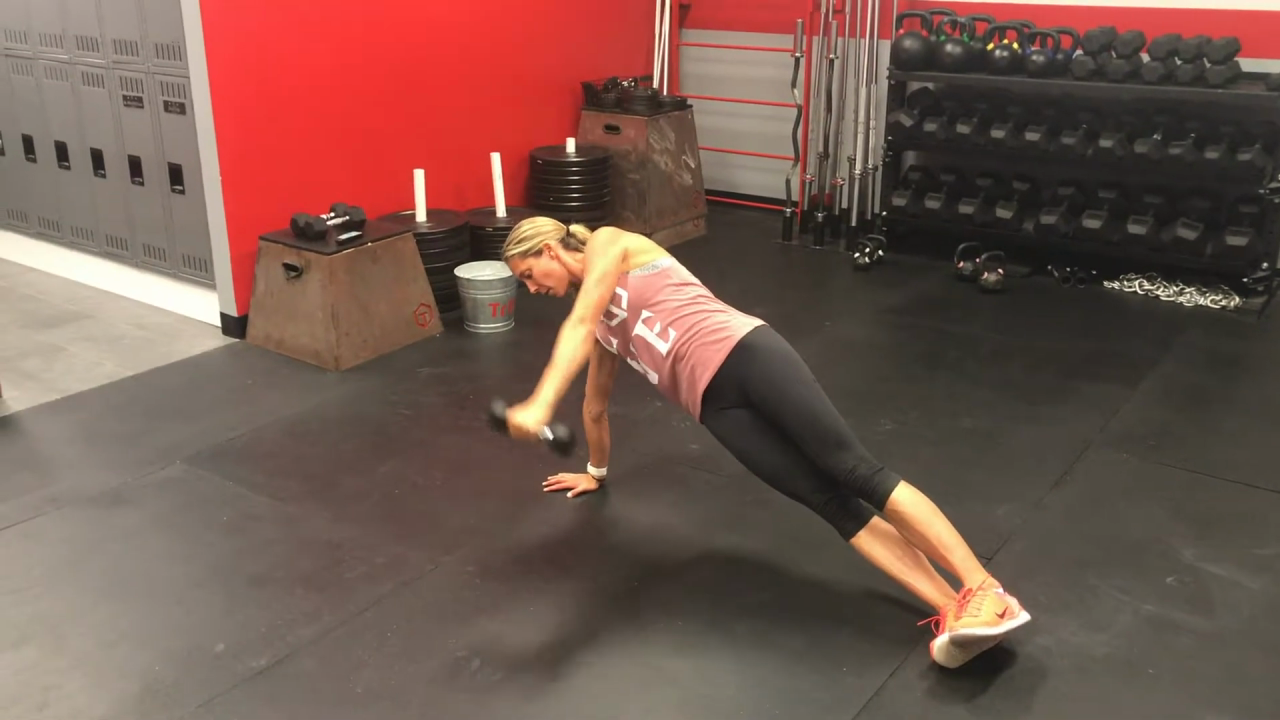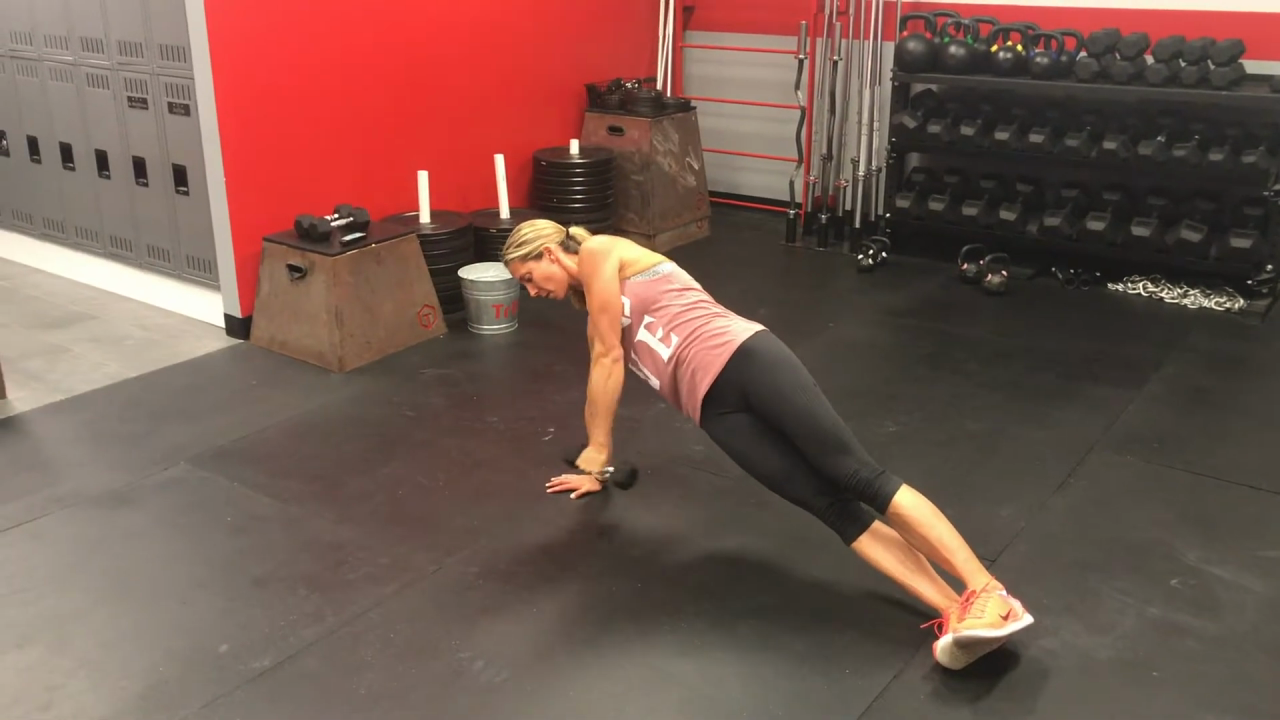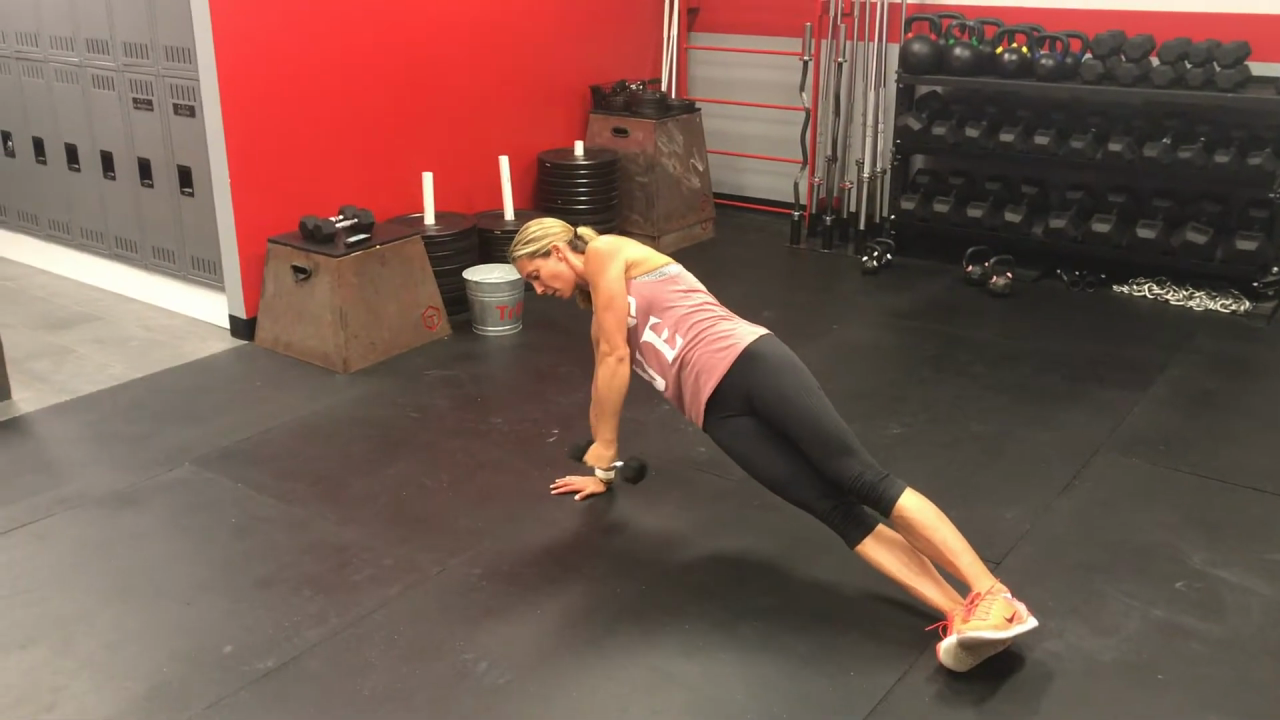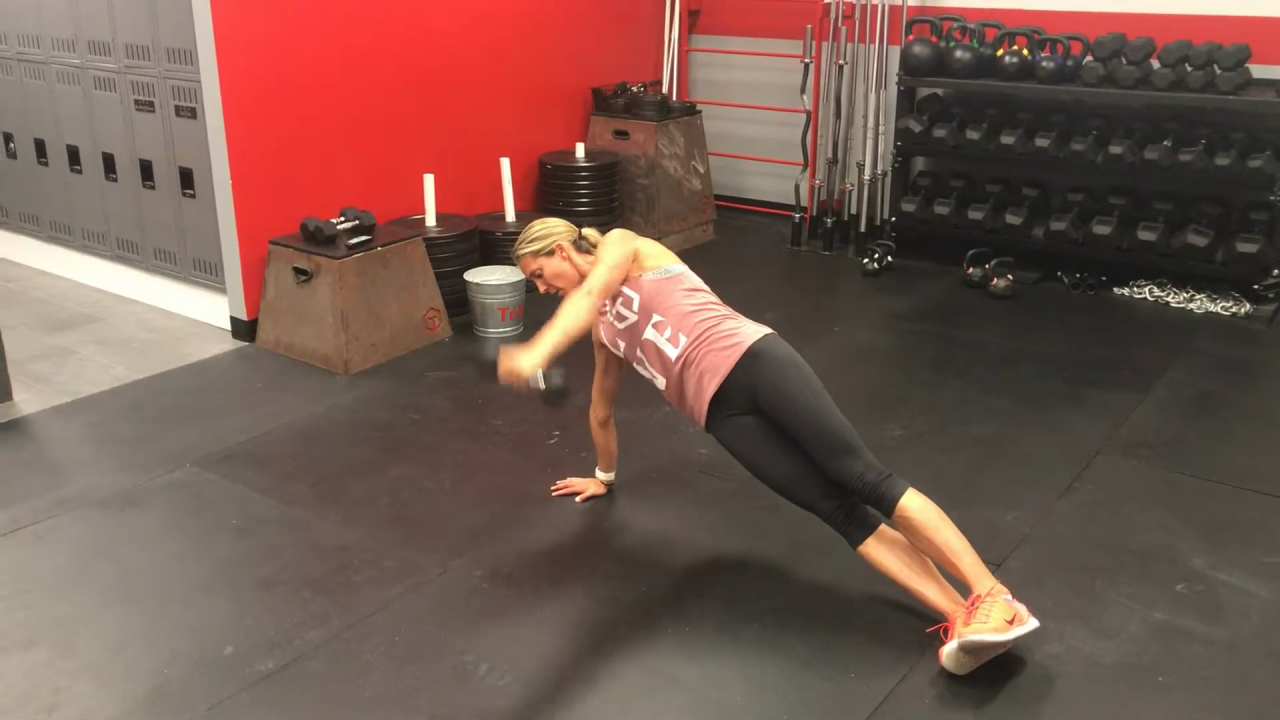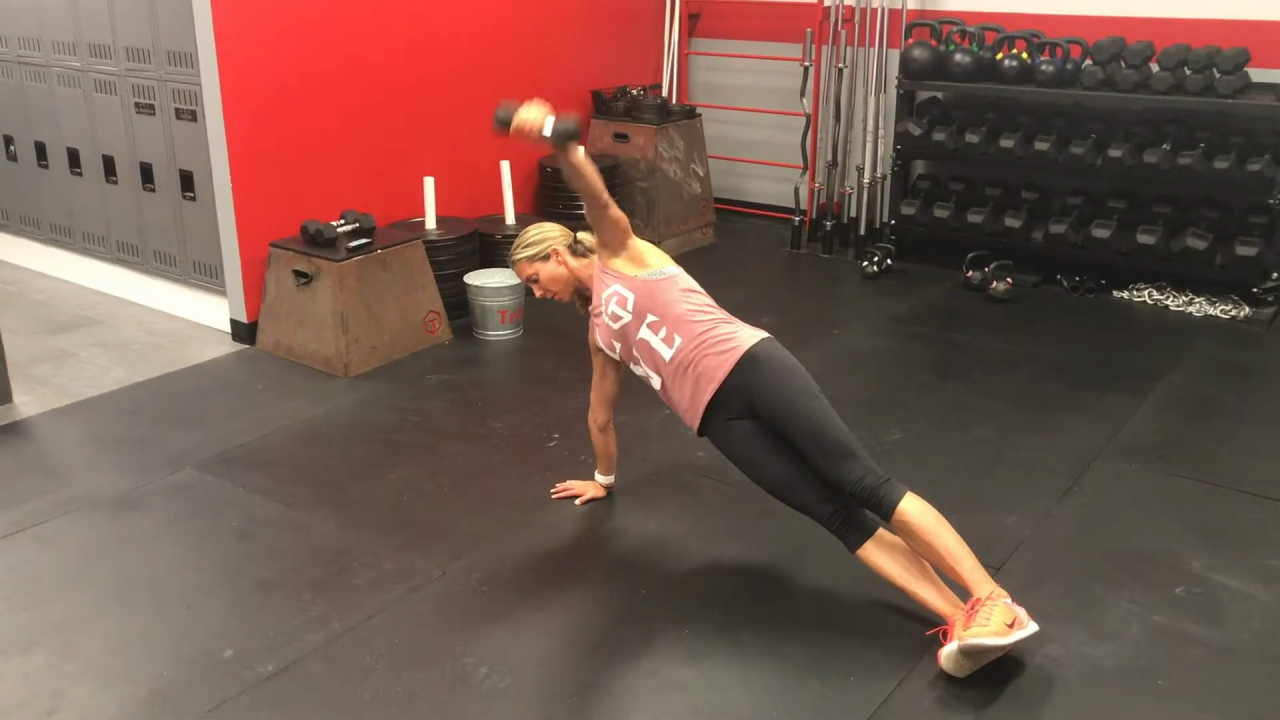
dt=0.4s
person 1, frame 1
left shoulder: (610, 244)
right shoulder: (599, 323)
left elbow: (580, 328)
right elbow: (595, 401)
left wrist: (540, 407)
right wrist: (596, 469)
left hip: (745, 352)
right hip: (715, 400)
left knee: (858, 472)
right knee: (833, 502)
left ankle: (984, 591)
right ankle: (951, 608)
person 1, frame 2
left shoulder: (600, 252)
right shoulder: (593, 317)
left elbow: (609, 358)
right elbow: (598, 396)
left wrist: (598, 447)
right wrist: (598, 469)
left hip: (746, 357)
right hip: (715, 405)
left knee: (859, 476)
right knee: (833, 506)
left ankle: (988, 594)
right ankle: (954, 612)
person 1, frame 3
left shoulder: (608, 252)
right shoulder: (598, 318)
left elbow: (613, 357)
right elbow: (602, 393)
left wrist: (602, 445)
right wrist: (603, 472)
left hip: (750, 361)
right hip: (719, 409)
left knee: (863, 480)
right knee: (837, 509)
left ankle: (993, 597)
right ankle: (958, 615)
person 1, frame 4
left shoulder: (624, 249)
right shoulder: (604, 329)
left elbow: (589, 292)
right elbow: (602, 409)
left wrist: (536, 354)
right wrist: (604, 476)
left hip: (754, 359)
right hip: (722, 408)
left knee: (867, 480)
right knee: (840, 510)
left ankle: (994, 599)
right ankle: (960, 617)
person 1, frame 5
left shoulder: (616, 253)
right shoulder: (598, 331)
left elbow: (594, 194)
right elbow: (602, 413)
left wrist: (555, 135)
right wrist: (602, 480)
left hip: (748, 364)
right hip: (719, 414)
left knee: (864, 483)
right knee: (838, 515)
left ankle: (992, 604)
right ankle: (958, 623)
